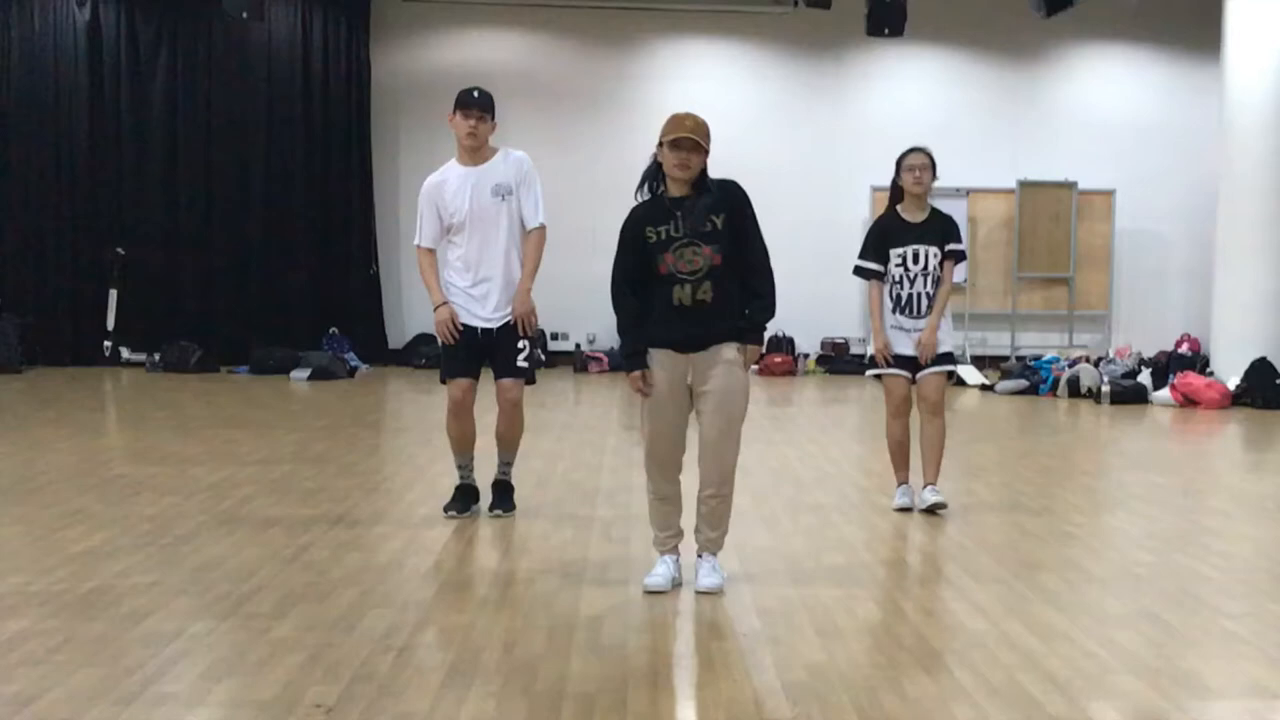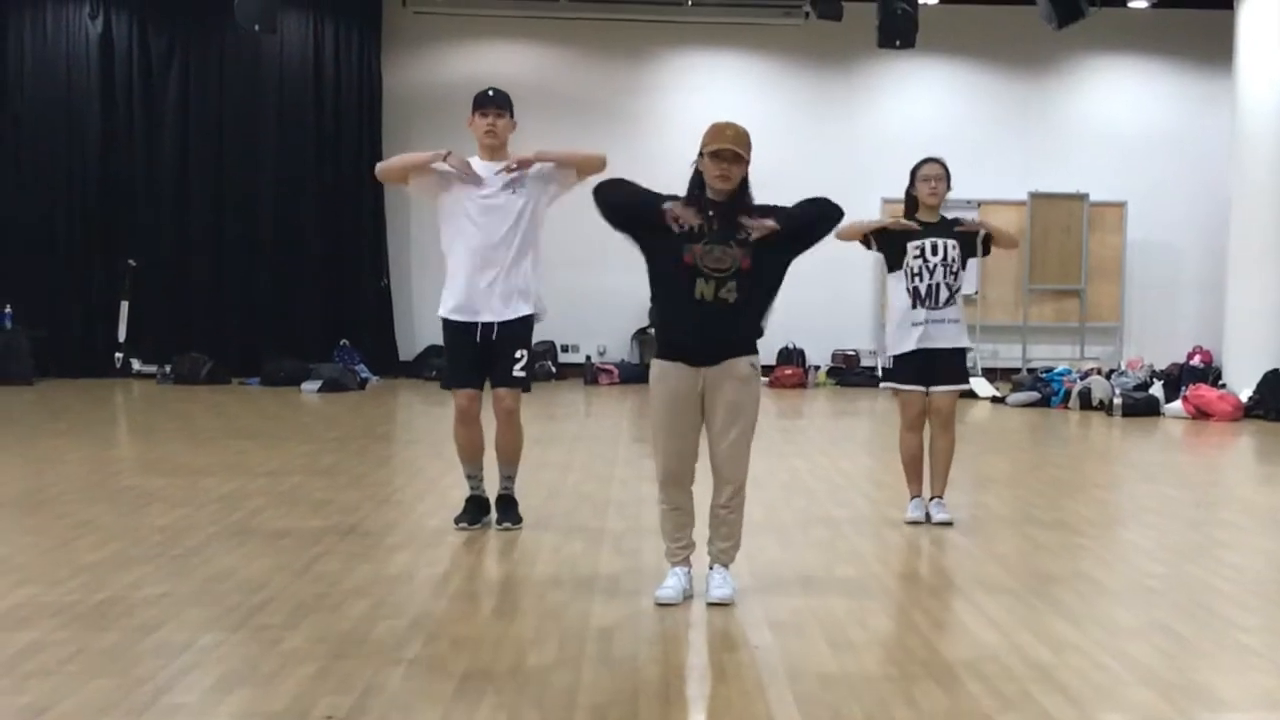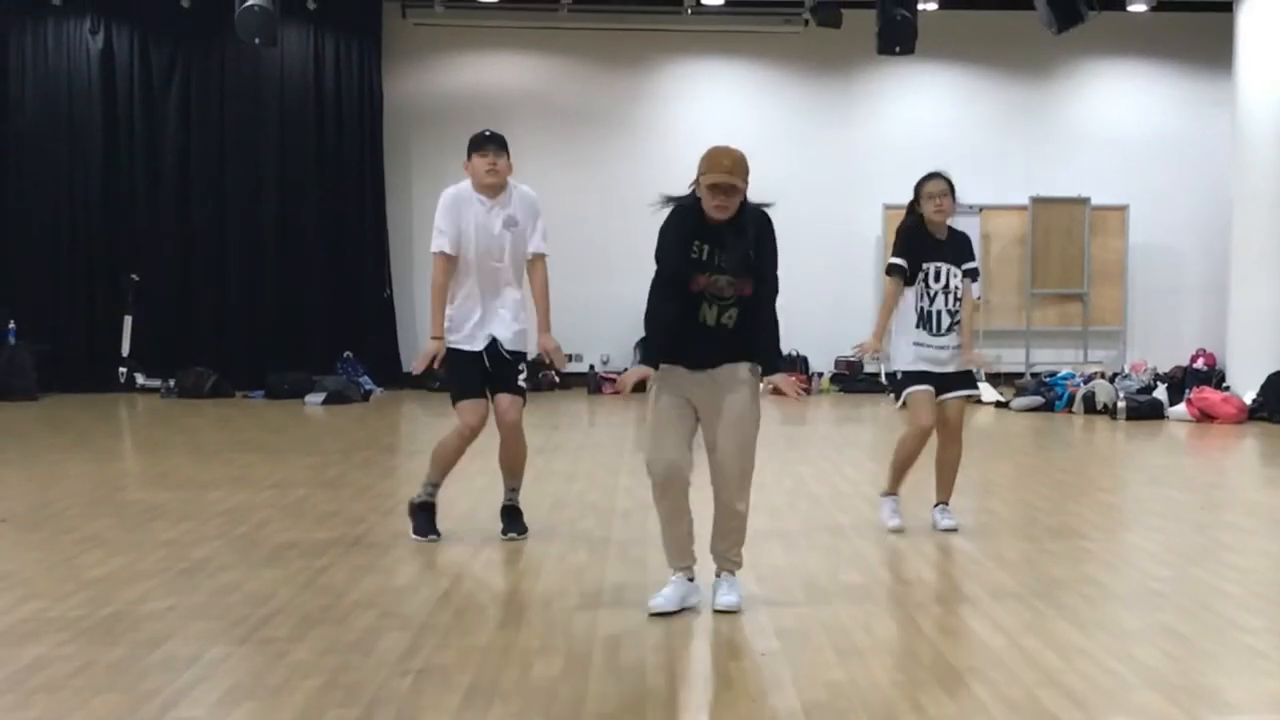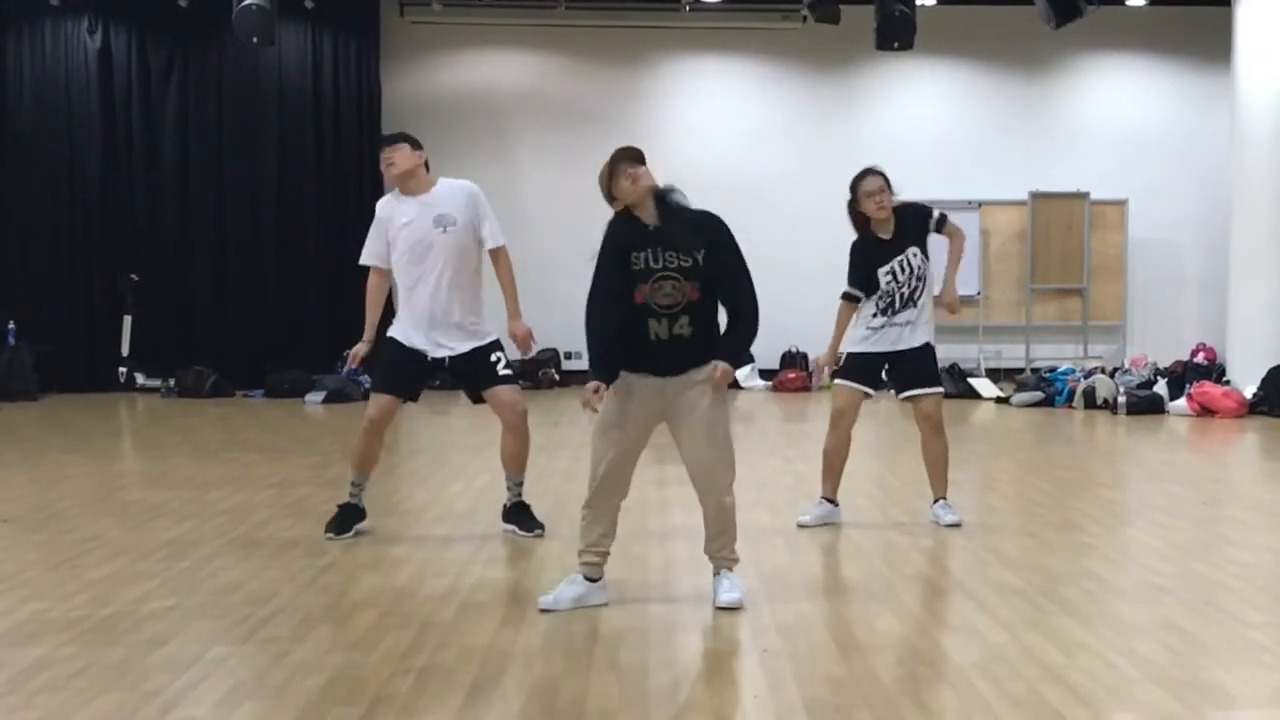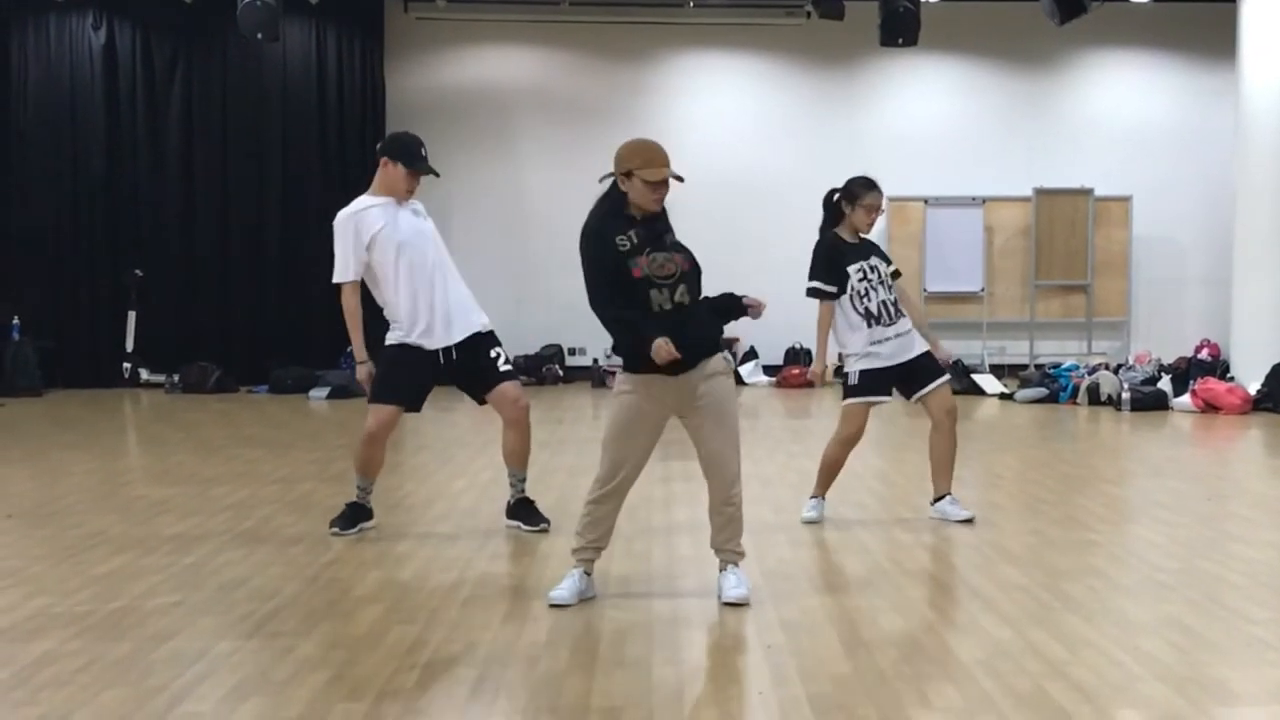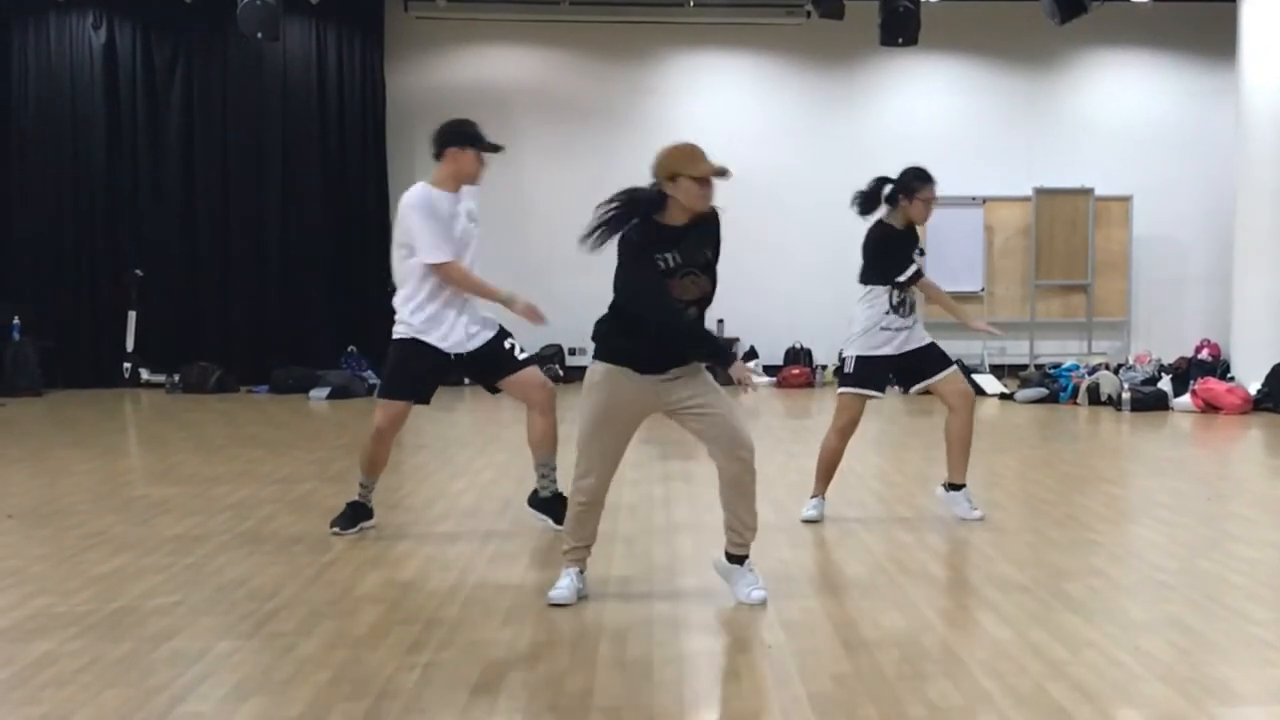
dt=0.7s
person 1, frame 1
left shoulder: (730, 199)
right shoulder: (643, 217)
left elbow: (757, 267)
right elbow: (625, 290)
left wrist: (755, 329)
right wrist: (633, 357)
left hip: (723, 351)
right hip: (662, 353)
left knee: (718, 461)
right knee: (660, 460)
left ankle: (709, 555)
right ankle: (667, 554)
person 1, frame 2
left shoulder: (758, 218)
right shoulder: (674, 212)
left elbow: (828, 212)
right elbow: (606, 194)
left wrist: (778, 225)
right wrist: (661, 208)
left hip: (735, 363)
right hip: (674, 361)
left knee: (730, 472)
right knee: (673, 471)
left ankle: (721, 566)
right ankle: (679, 565)
person 1, frame 3
left shoulder: (758, 227)
right shoulder: (680, 222)
left elbow: (764, 301)
right elbow: (663, 294)
left wrist: (771, 364)
right wrist: (649, 358)
left hip: (734, 371)
right hip: (676, 368)
left knee: (733, 477)
right knee: (665, 468)
left ankle: (726, 573)
right ankle: (682, 577)
person 1, frame 4
left shoulder: (707, 229)
right shoulder: (619, 238)
left elbow: (743, 303)
right elbow: (602, 309)
left wrist: (729, 357)
right wrist: (601, 372)
left hip: (697, 377)
right hip: (633, 379)
left knee: (715, 479)
right knee: (605, 478)
left ankle: (724, 569)
right ankle: (590, 577)
person 1, frame 5
left shoulder: (666, 232)
right shoulder: (602, 229)
right elbow: (606, 302)
left wrist: (737, 305)
right wrist: (648, 338)
left hip: (707, 368)
right hip: (643, 376)
left knee: (724, 471)
right knee: (613, 475)
left ankle: (730, 564)
right ankle: (582, 569)
person 1, frame 6
left shoulder: (706, 228)
right shoulder: (639, 239)
right elbow: (653, 312)
left wrist: (711, 355)
right wrist: (724, 357)
left hip: (684, 371)
right hip: (619, 372)
left knee: (738, 447)
right knee: (591, 475)
left ankle: (737, 559)
right ankle: (574, 569)
person 2, frame 1
left shoulder: (517, 166)
right shoulder: (436, 184)
left elbow: (536, 231)
right elbow: (426, 249)
left wrist: (524, 291)
right wrist: (439, 302)
left hip: (509, 310)
right hip: (460, 312)
left knee: (511, 398)
right knee: (458, 397)
left ankle: (503, 481)
right ankle: (465, 485)
person 2, frame 2
left shoulder: (539, 172)
right shoulder: (448, 172)
left elbow: (597, 163)
right elbow: (383, 172)
left wrist: (541, 157)
right wrist: (442, 158)
left hip: (514, 308)
right hip: (461, 308)
left knee: (507, 405)
right knee: (465, 405)
left ankle: (507, 496)
right ankle: (475, 496)
person 2, frame 3
left shoulder: (525, 200)
right shoulder: (454, 199)
left elbow: (536, 265)
right elbow: (443, 267)
left wrist: (545, 331)
right wrist: (436, 335)
left hip: (509, 331)
right hip: (462, 333)
left knee: (510, 418)
right knee: (470, 422)
left ankle: (511, 506)
right ankle: (423, 501)
person 2, frame 4
left shoulder: (465, 193)
right shoulder: (387, 209)
left elbow: (497, 253)
right elbow: (379, 274)
left wrist: (515, 317)
right wrist: (367, 337)
left hip: (471, 334)
right hip: (409, 335)
left knee: (514, 409)
right knee: (376, 416)
left ankle: (514, 505)
right ankle: (353, 505)
person 2, frame 5
left shoulder: (416, 209)
right shoulder: (353, 218)
right elbow: (349, 288)
right wrist: (361, 356)
left hip: (468, 328)
right hip: (409, 341)
left knee: (516, 406)
right knee: (376, 428)
left ankle: (518, 502)
right ankle: (360, 506)
person 2, frame 6
left shoulder: (467, 196)
right shoulder: (420, 202)
right elbow: (449, 270)
left wrist: (484, 307)
right wrist: (508, 300)
left hip: (475, 328)
right hip: (421, 333)
left knee: (541, 393)
right knee: (383, 425)
left ankle: (546, 494)
right ankle: (362, 505)
person 3, frame 1
left shoulder: (945, 225)
right shoulder: (883, 226)
left elbow: (947, 282)
right elbow: (875, 284)
left wrist: (931, 327)
right wrist: (878, 332)
left hip: (932, 333)
right hip: (893, 333)
left knee: (932, 405)
right knee: (898, 406)
left ankle: (930, 486)
right ankle: (903, 486)
person 3, frame 2
left shoulder: (960, 230)
right shoulder: (897, 230)
left elbow: (1012, 242)
right elbow: (842, 234)
left wrist: (986, 227)
right wrist: (884, 223)
left hip: (948, 337)
right hip: (907, 337)
left knee: (943, 417)
right knee: (912, 420)
left ankle: (937, 498)
right ankle: (915, 497)
person 3, frame 3
left shoulder: (962, 244)
right shoulder: (910, 231)
left elbow: (966, 297)
right elbow: (894, 284)
left wrist: (968, 346)
right wrist: (878, 336)
left hip: (950, 352)
right hip: (912, 352)
left knee: (953, 427)
right knee: (922, 424)
left ankle: (942, 506)
right ankle: (890, 496)
person 3, frame 4
left shoulder: (913, 216)
right shoulder: (862, 249)
left elbow: (956, 234)
right elbow: (850, 300)
left wrist: (950, 284)
right wrist: (832, 350)
left hip: (915, 340)
right hip: (867, 341)
left knee: (931, 419)
right knee: (840, 414)
left ankle: (940, 502)
right ankle: (828, 502)
person 3, frame 5
left shoulder: (872, 249)
right shoulder: (828, 247)
left elbow: (901, 297)
right elbow: (825, 304)
left wrist: (934, 342)
right wrist: (820, 357)
left hip: (906, 347)
right hip: (865, 356)
left knee: (946, 412)
right knee: (849, 432)
left ankle: (942, 499)
right ankle: (817, 498)
person 3, frame 6
left shoulder: (908, 232)
right shoulder: (881, 237)
right elbow: (923, 286)
right wrist: (968, 320)
left hip: (910, 337)
right hip: (869, 343)
left knee: (963, 397)
right knee: (844, 422)
left ankle: (954, 486)
right ankle: (817, 497)
